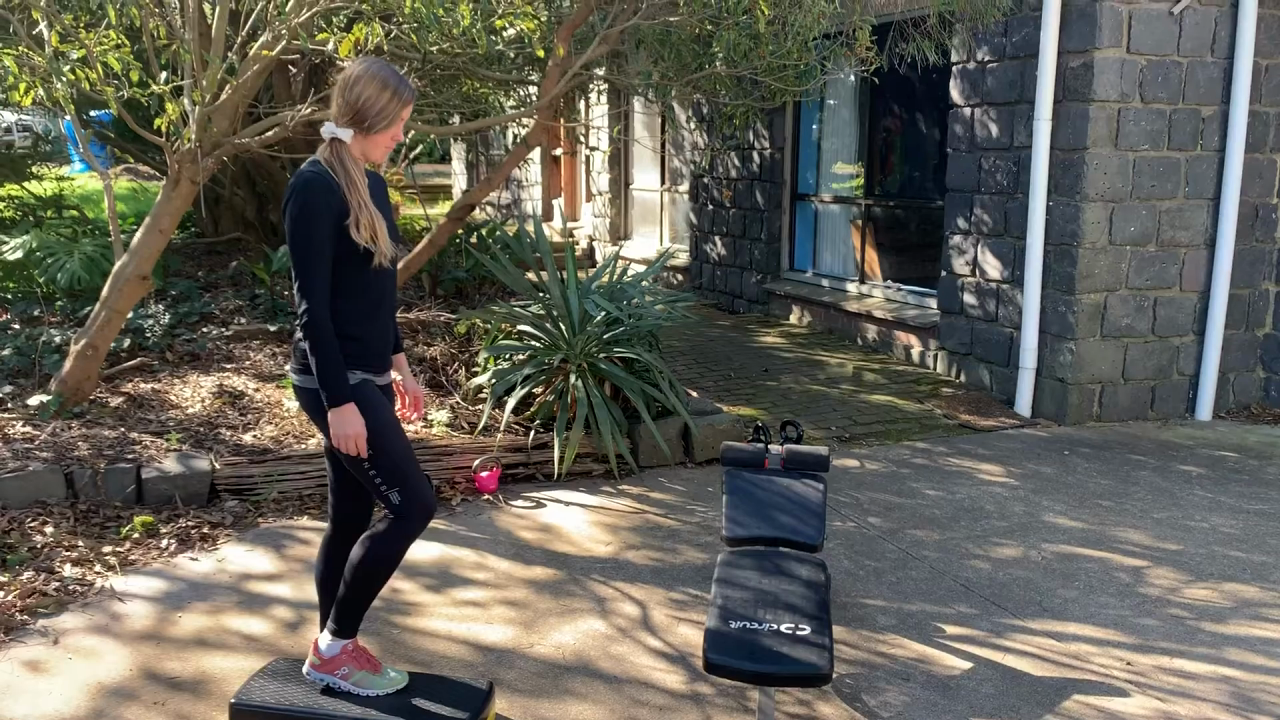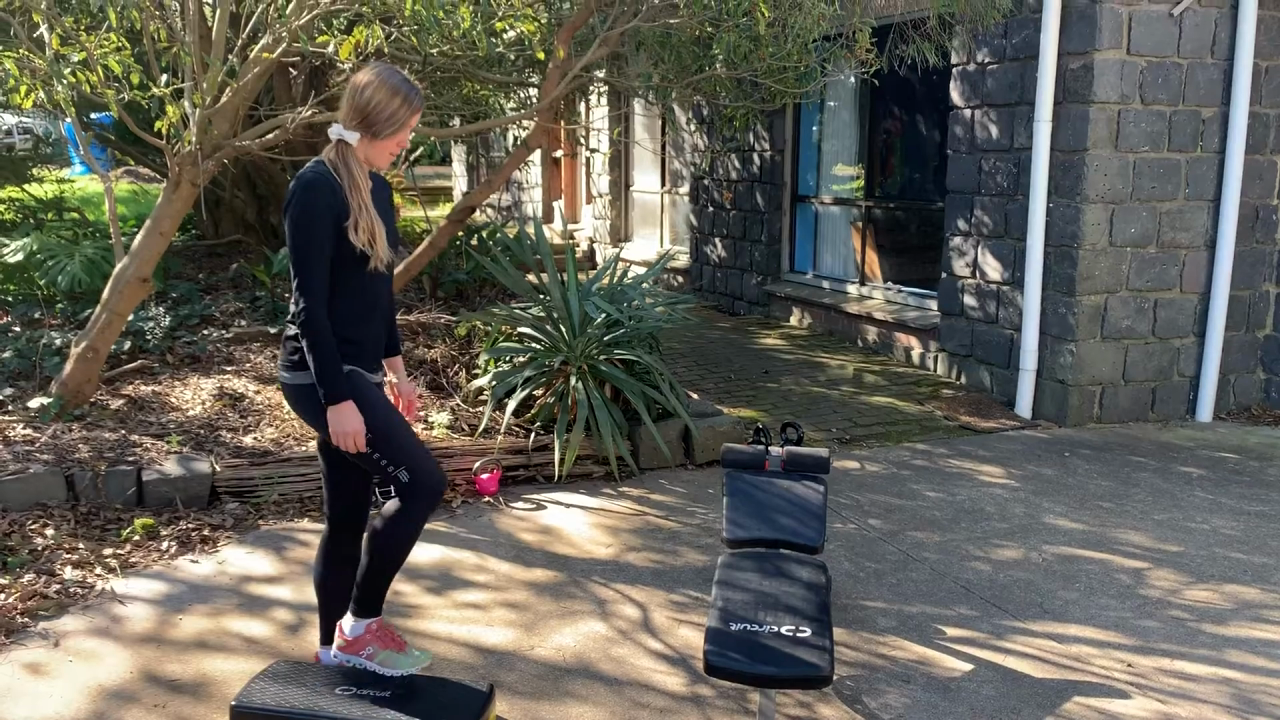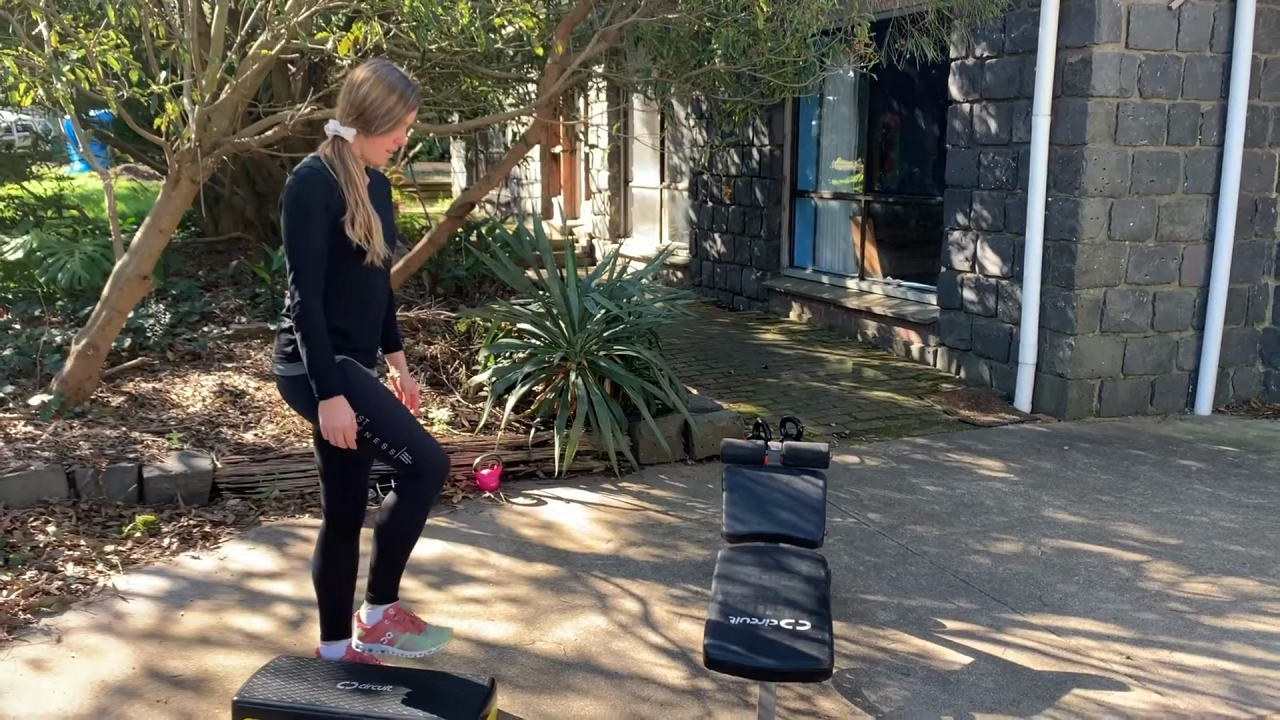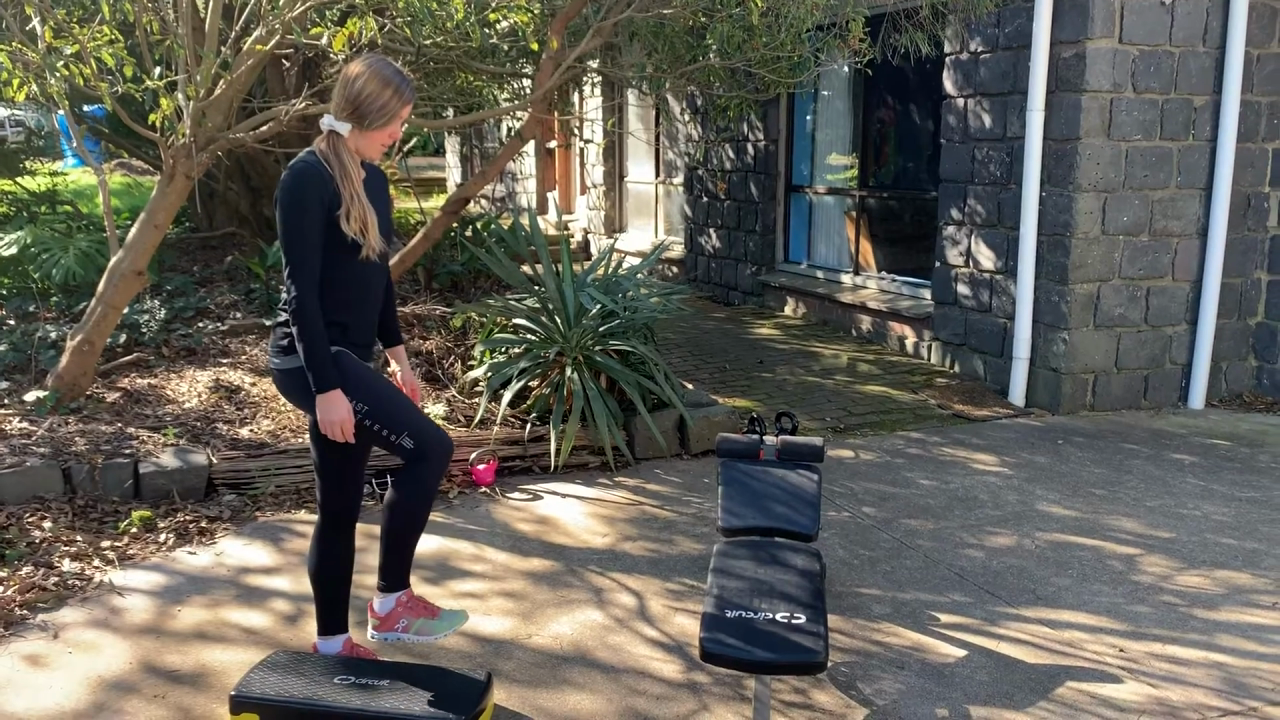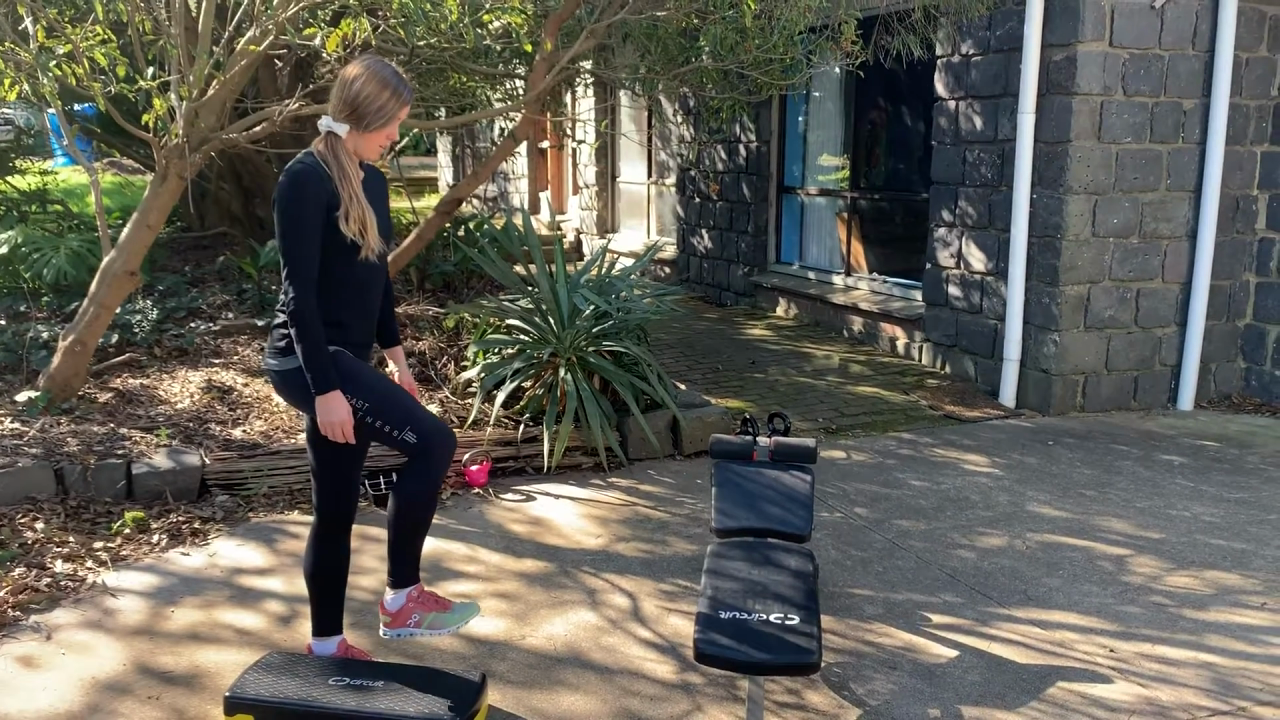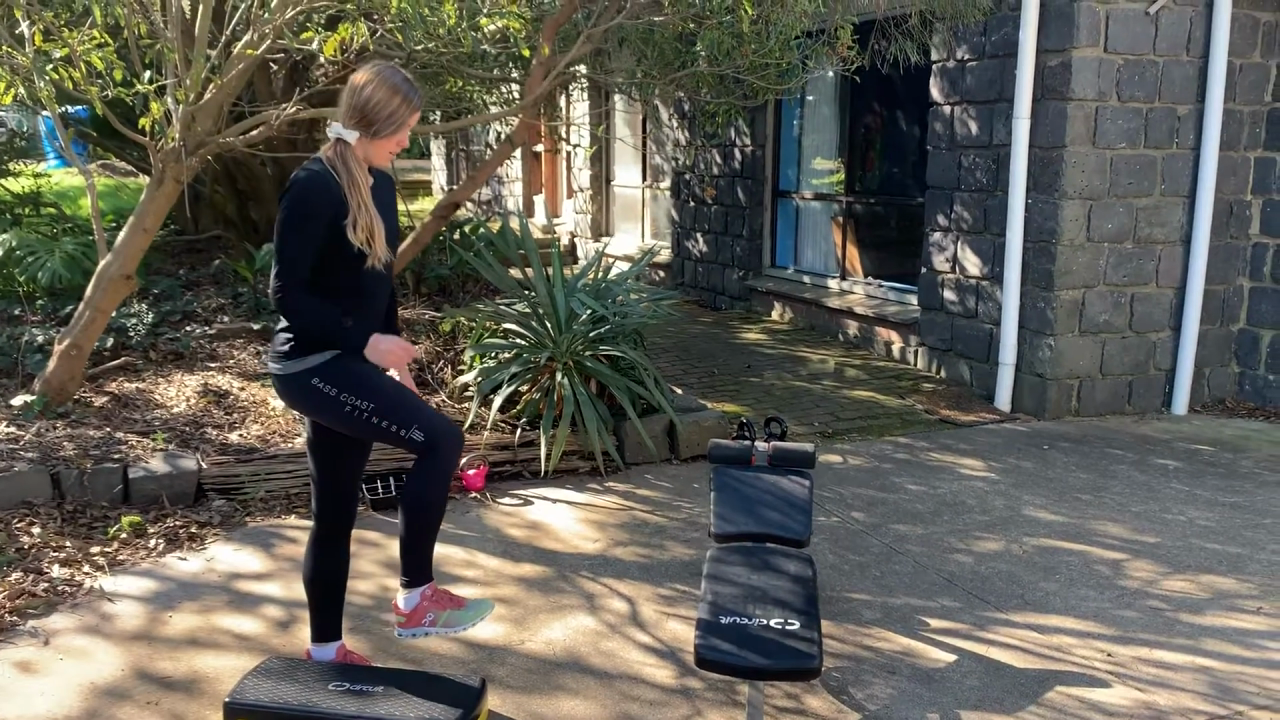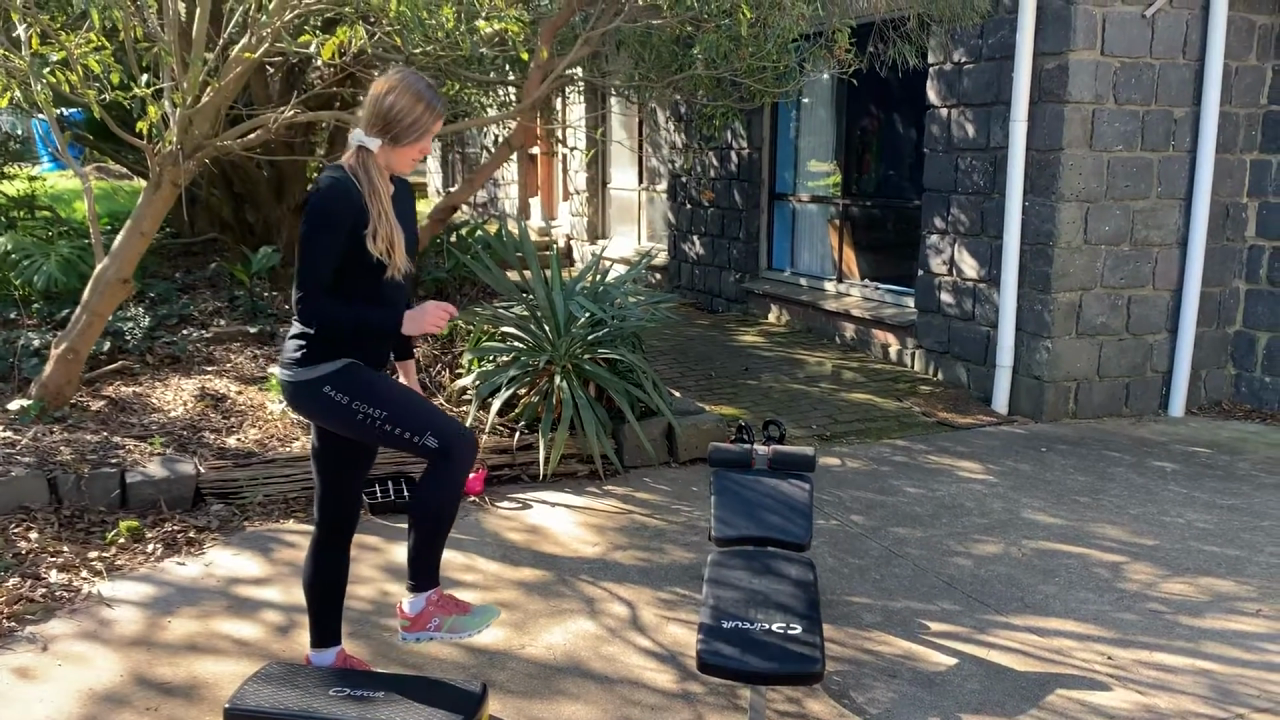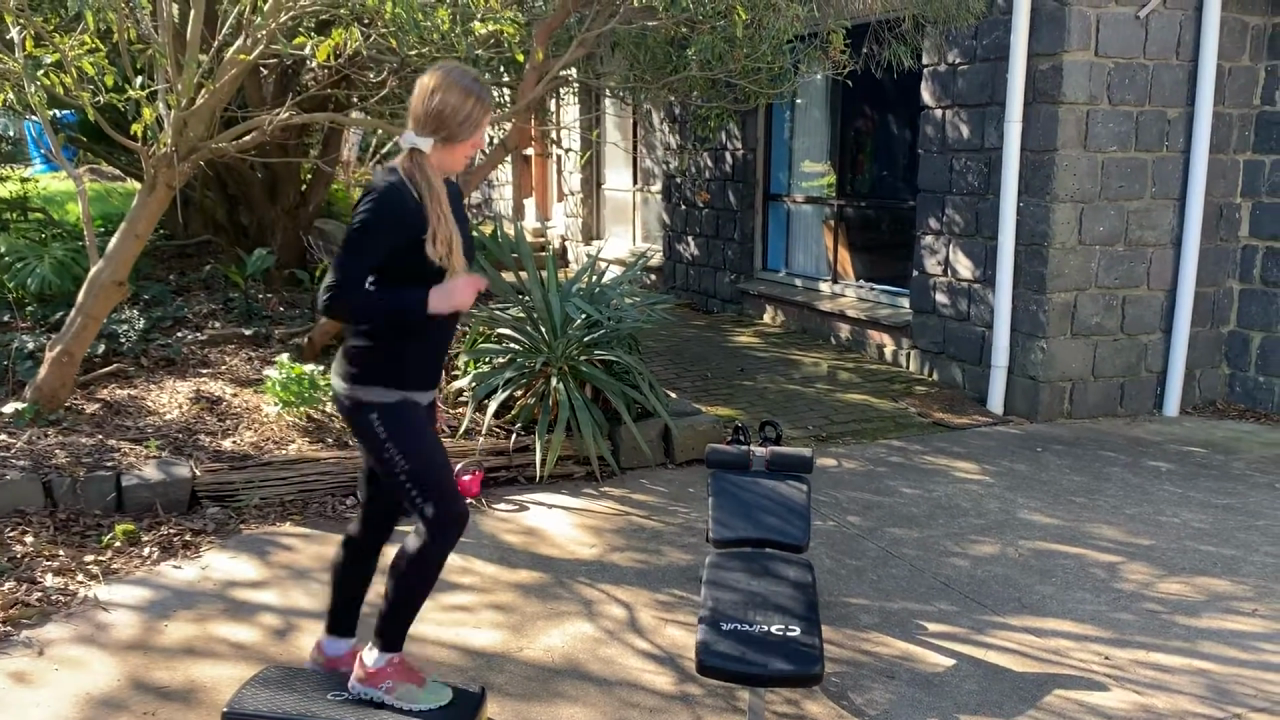
dt=0.3s
person 1, frame 1
left shoulder: (370, 184)
right shoulder: (315, 187)
right elbow: (313, 303)
left wrist: (398, 364)
right wrist: (339, 400)
left hip: (364, 374)
right hip: (334, 378)
left knee: (353, 516)
right knee: (411, 504)
left ankle: (334, 652)
right ankle: (334, 647)
person 1, frame 2
left shoulder: (376, 188)
right shoulder: (317, 187)
right elbow: (310, 302)
left wrist: (394, 366)
right wrist: (337, 398)
left hip: (357, 371)
right hip: (321, 375)
left knee: (349, 516)
right knee: (422, 482)
left ankle: (335, 648)
right ankle: (360, 625)
person 1, frame 3
left shoulder: (374, 185)
right shoulder: (312, 183)
right elbow: (305, 296)
left wrist: (396, 360)
right wrist: (329, 392)
left hip: (351, 363)
right hip: (316, 367)
left knee: (345, 509)
right knee: (426, 463)
left ankle: (337, 646)
right ankle: (378, 615)
person 1, frame 4
left shoulder: (372, 179)
right shoulder: (307, 177)
right elbow: (301, 291)
left wrist: (397, 353)
right wrist: (326, 386)
left hip: (348, 357)
right hip: (311, 360)
left knee: (341, 504)
right knee: (430, 447)
left ankle: (333, 641)
right ankle: (392, 602)
person 1, frame 5
left shoulder: (371, 180)
right shoulder: (306, 179)
right elbow: (299, 292)
left wrist: (394, 355)
right wrist: (325, 388)
left hip: (346, 359)
right hip: (308, 361)
left knee: (337, 505)
right knee: (433, 441)
left ankle: (327, 642)
right ankle: (402, 597)
person 1, frame 6
left shoulder: (379, 185)
right shoulder: (313, 186)
right elbow: (287, 294)
left wrist: (394, 359)
right wrist: (368, 344)
left hip: (343, 364)
right hip: (311, 365)
left knee: (336, 510)
right knee: (440, 439)
left ankle: (326, 648)
right ankle: (416, 596)
person 1, frame 7
left shoulder: (397, 192)
right shoulder: (336, 196)
right elbow: (310, 304)
left wrist: (406, 364)
right wrist: (405, 322)
left hip: (355, 371)
right hip: (320, 373)
left knee: (338, 514)
right knee: (455, 445)
left ankle: (325, 653)
right ankle: (421, 601)
person 1, frame 8
left shoulder: (444, 192)
right shoulder: (391, 199)
right elbow: (336, 300)
right wrist: (433, 301)
left hip: (409, 387)
right hip: (379, 393)
left knee: (376, 520)
right knee: (447, 515)
left ankle: (335, 648)
right ankle: (380, 662)
